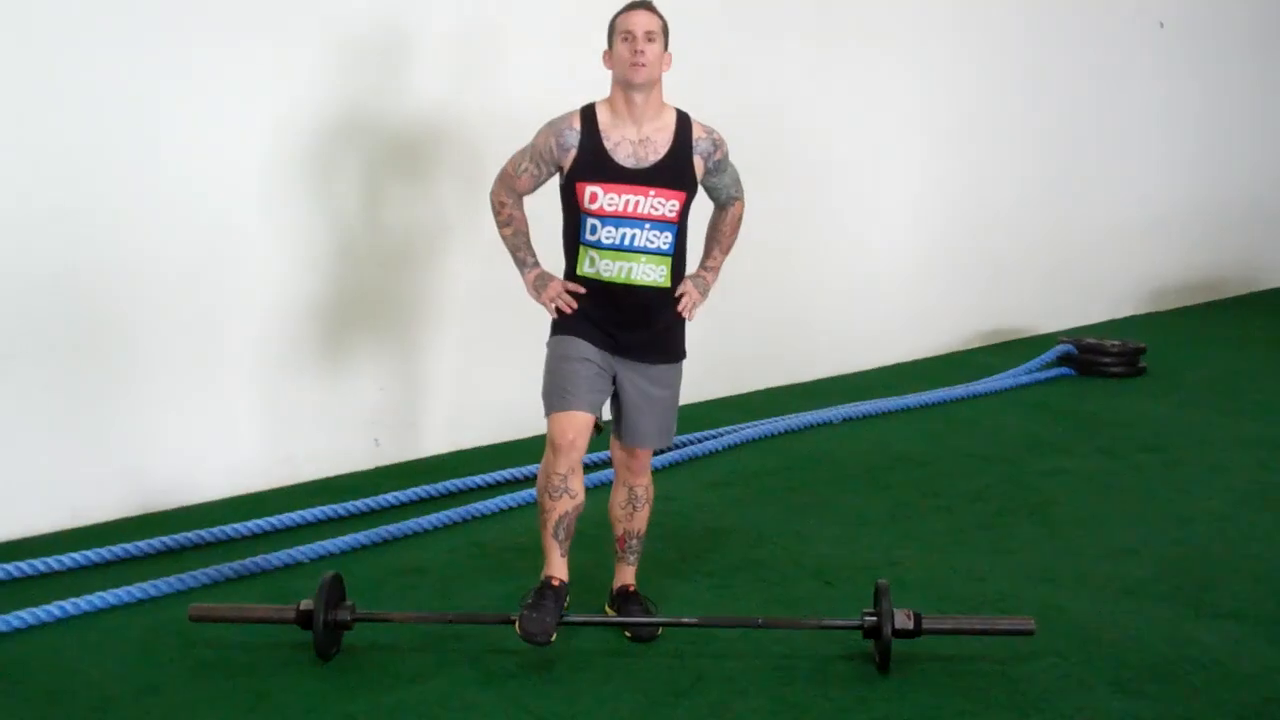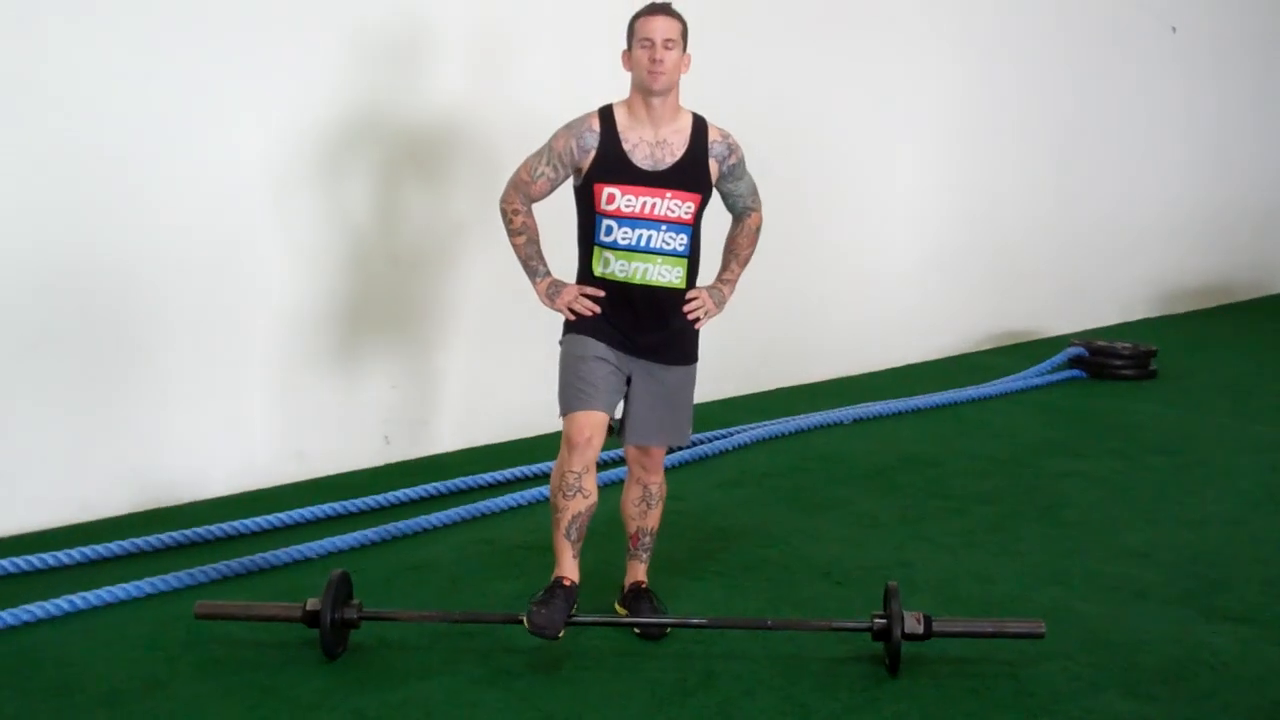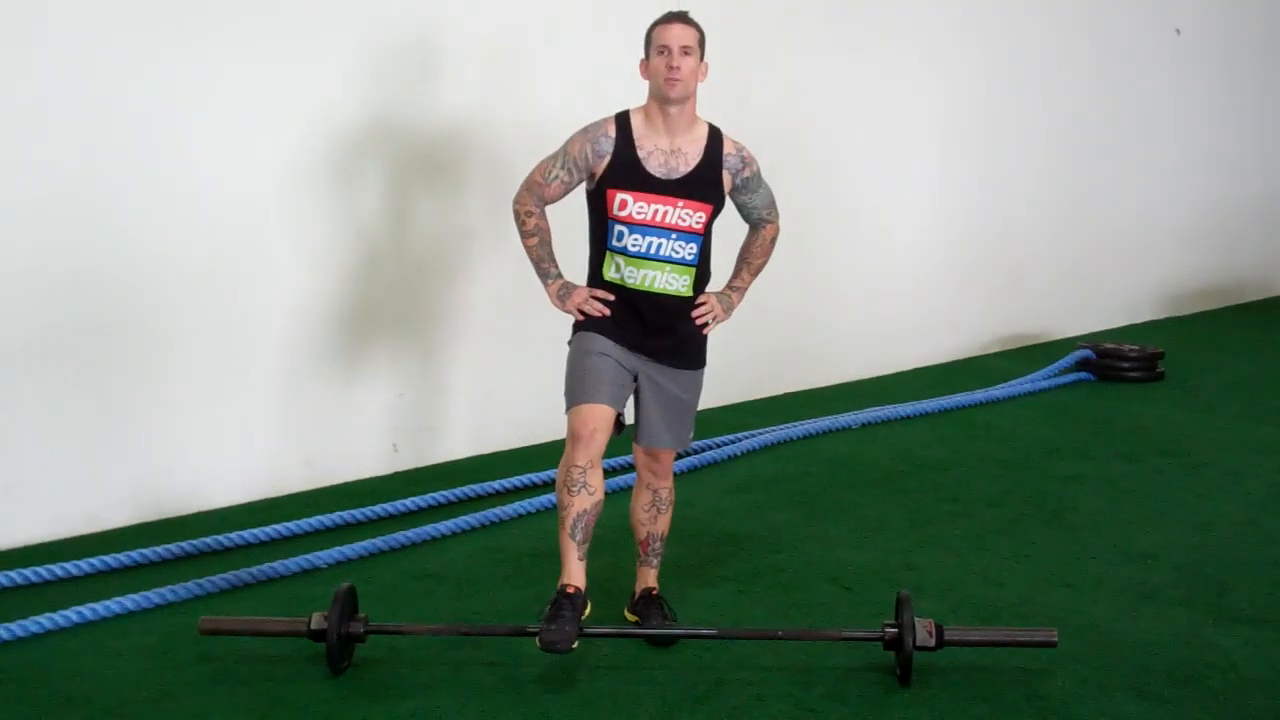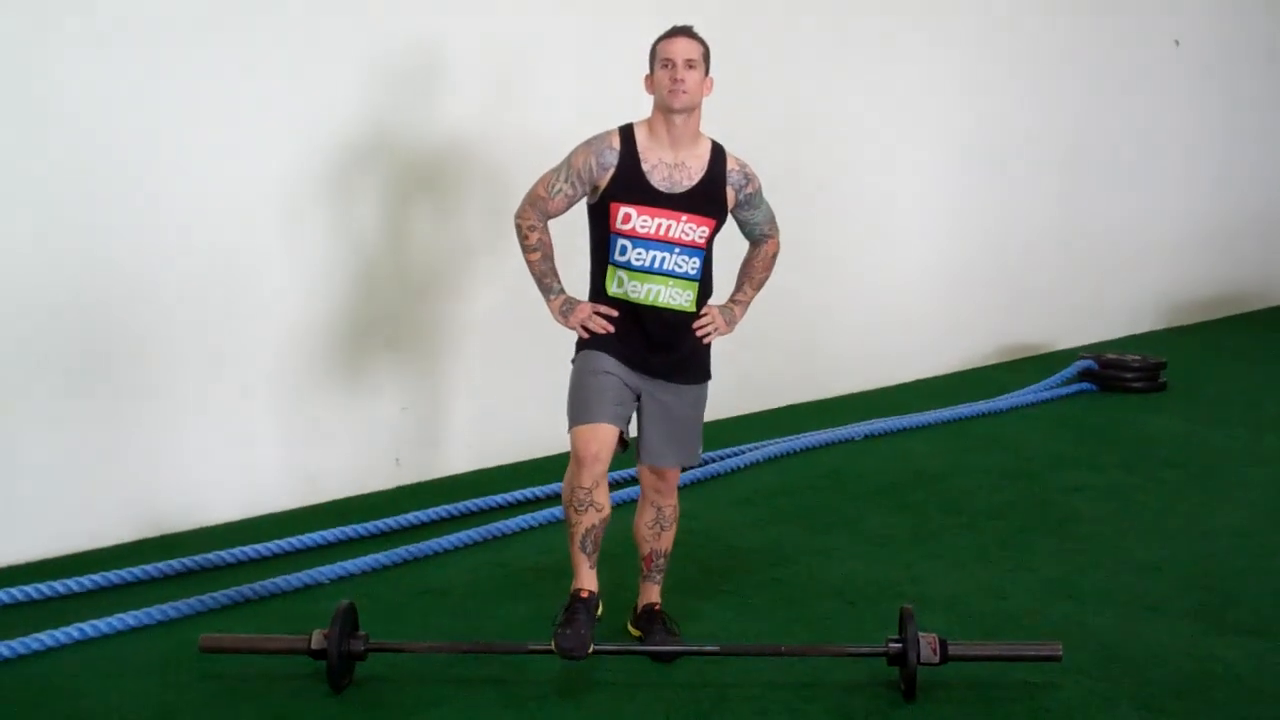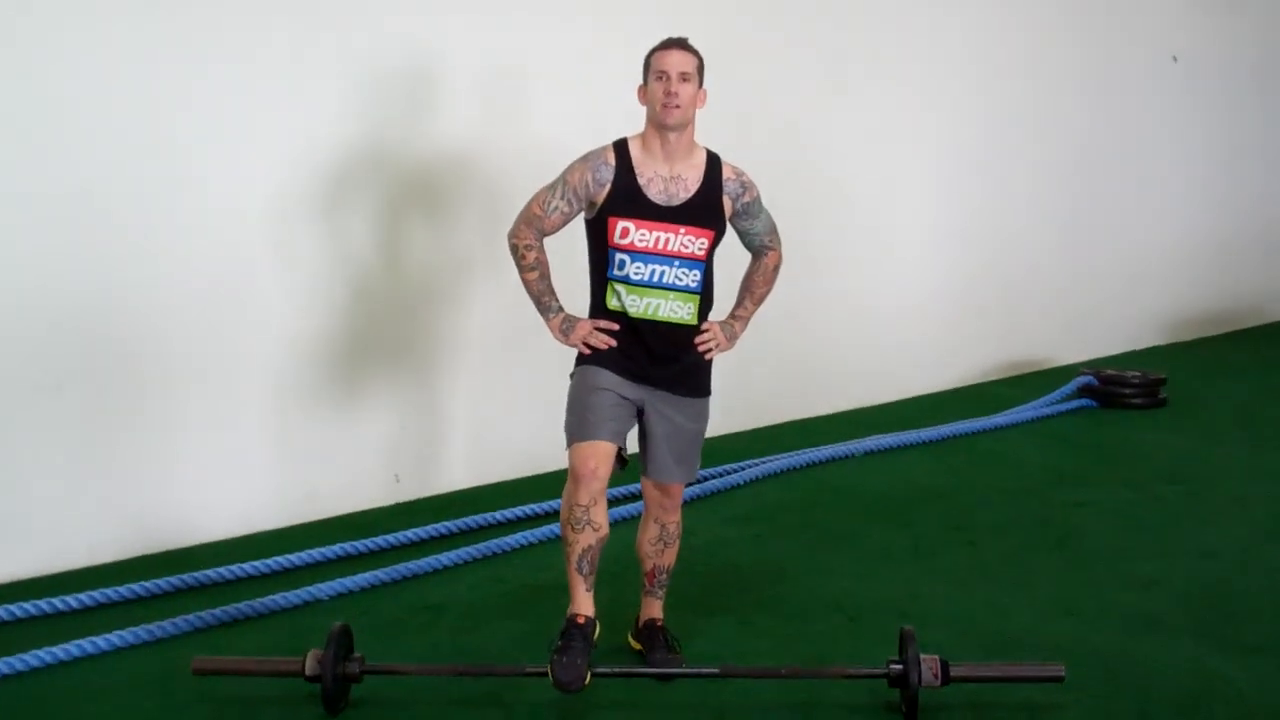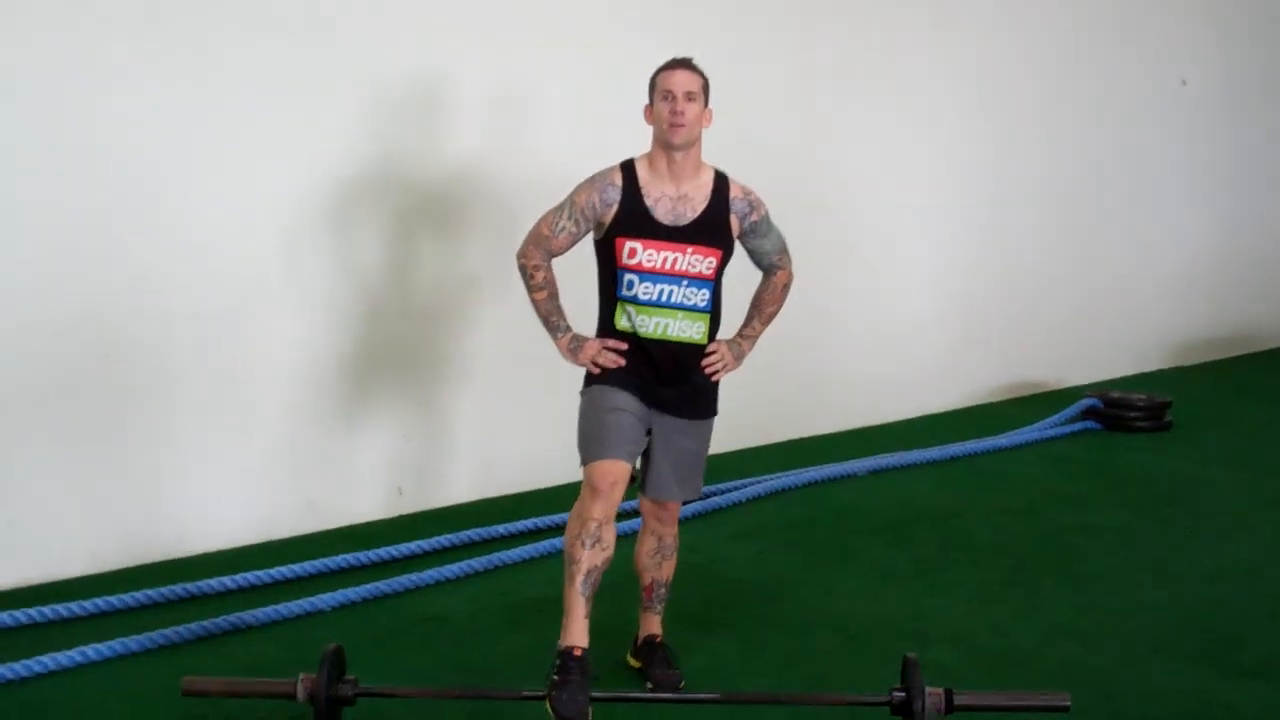
dt=0.3s
person 1, frame 1
left shoulder: (699, 141)
right shoulder: (567, 133)
left elbow: (731, 203)
right elbow: (505, 193)
left wrist: (706, 275)
right wrist: (533, 274)
left hip: (656, 335)
right hip: (583, 325)
left knee: (635, 461)
right knee: (566, 443)
left ankle: (626, 586)
right ankle: (554, 580)
person 1, frame 2
left shoulder: (715, 145)
right shoulder: (587, 133)
left elbow: (750, 213)
right elbow: (515, 199)
left wrist: (723, 287)
right wrist: (544, 283)
left hip: (670, 334)
right hip: (597, 325)
left knee: (648, 458)
right knee: (581, 441)
left ankle: (636, 585)
right ankle: (564, 579)
person 1, frame 3
left shoulder: (729, 156)
right shoulder: (601, 140)
left elbow: (767, 222)
right elbow: (527, 200)
left wrist: (732, 295)
right wrist: (554, 284)
left hip: (678, 338)
right hip: (605, 324)
left knee: (657, 463)
right knee: (586, 435)
left ankle: (645, 591)
right ankle: (571, 589)
person 1, frame 4
left shoulder: (732, 173)
right shoulder: (606, 153)
left elbow: (767, 240)
right elbow: (530, 214)
left wrist: (734, 308)
right wrist: (558, 300)
left hip: (682, 355)
right hip: (609, 342)
left knee: (662, 480)
right knee: (590, 457)
left ankle: (649, 606)
right ankle: (584, 591)
person 1, frame 5
left shoulder: (729, 182)
right shoulder: (602, 167)
left elbow: (769, 250)
right elbow: (525, 232)
left wrist: (736, 323)
right wrist: (557, 319)
left hip: (683, 368)
right hip: (610, 358)
left knee: (665, 496)
right knee: (588, 473)
left ankle: (651, 621)
right ankle: (580, 617)
person 1, frame 6
left shoulder: (737, 201)
right shoulder: (609, 188)
left elbow: (780, 269)
right elbow: (533, 252)
left wrist: (742, 343)
right wrist: (565, 338)
left hip: (689, 386)
right hip: (618, 376)
left knee: (663, 510)
right knee: (602, 490)
left ankle: (650, 637)
right ankle: (573, 649)
